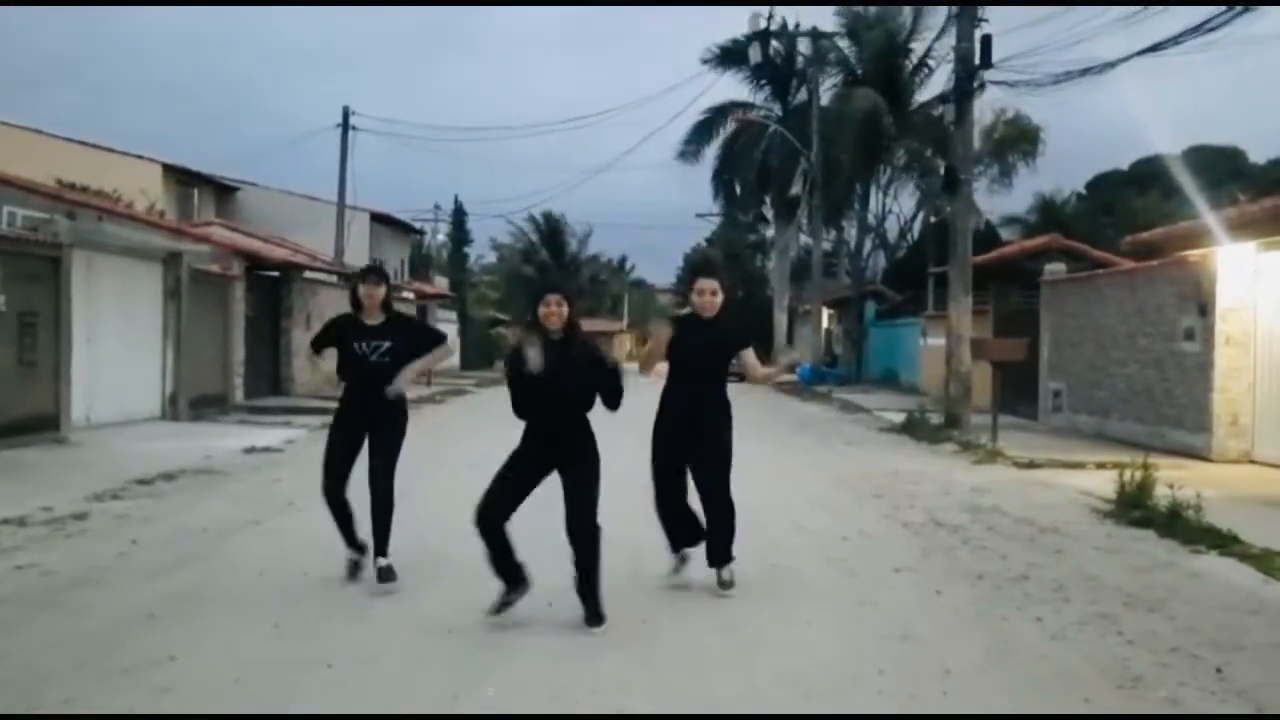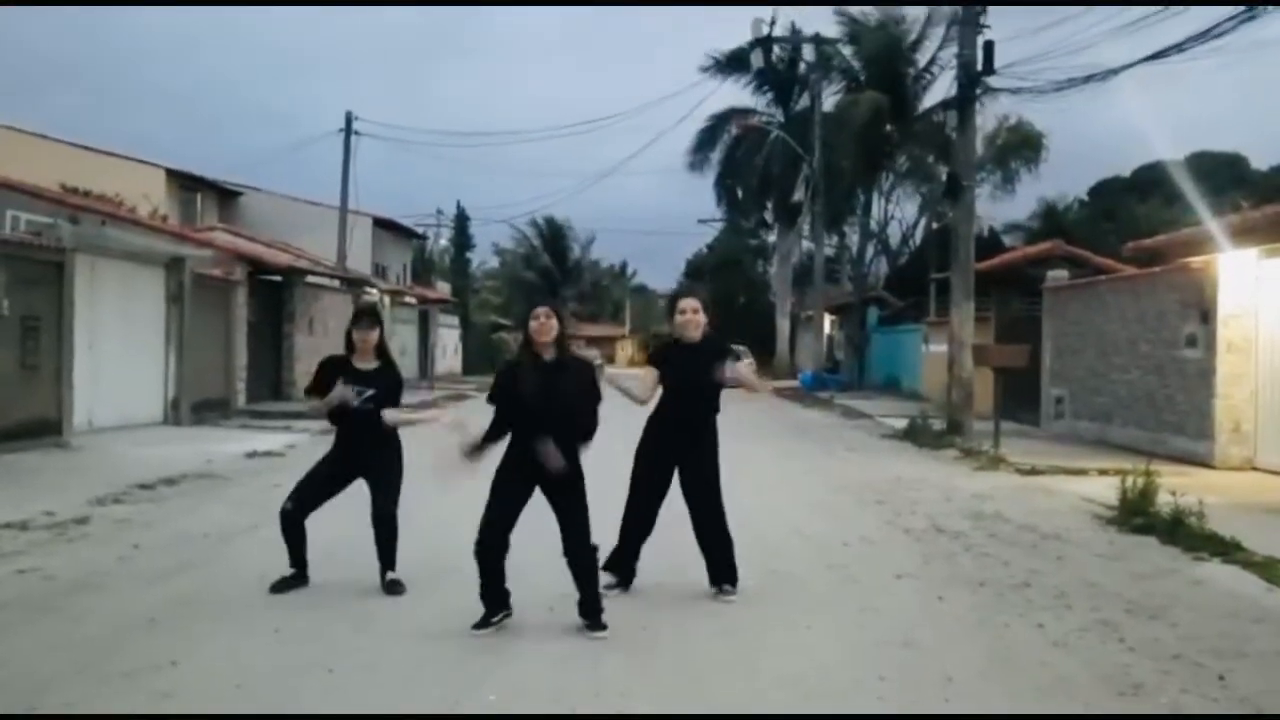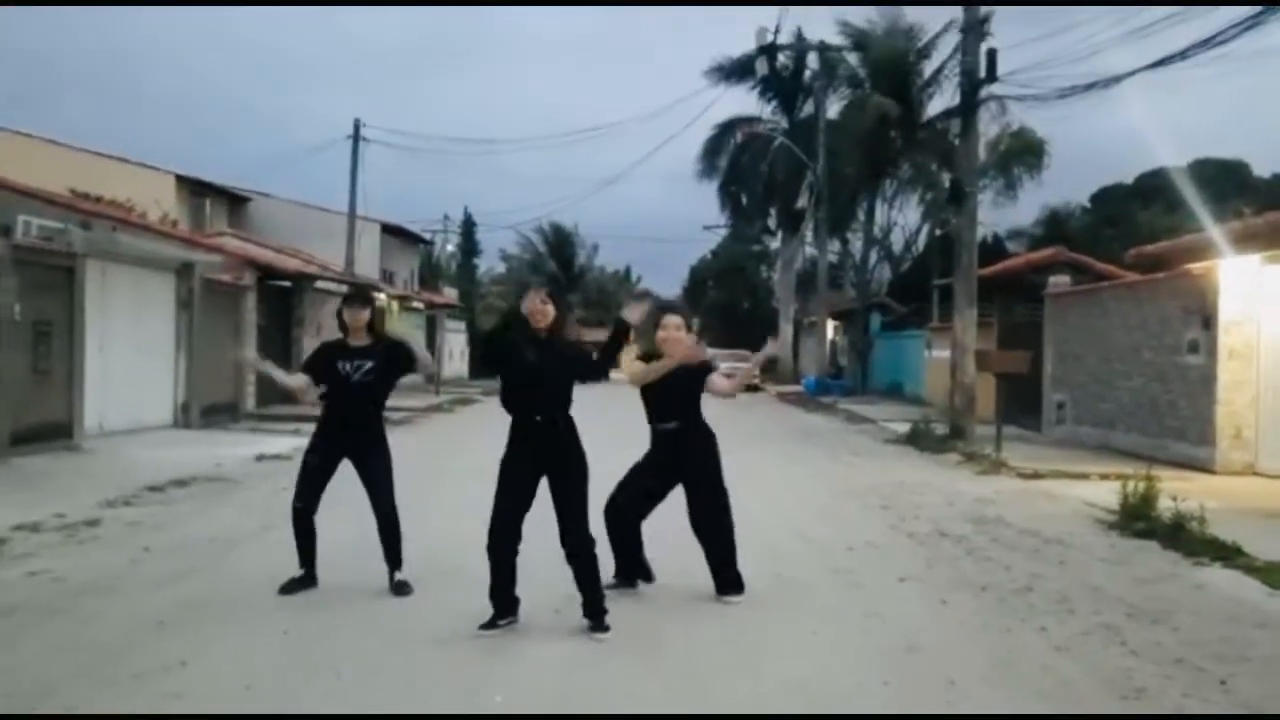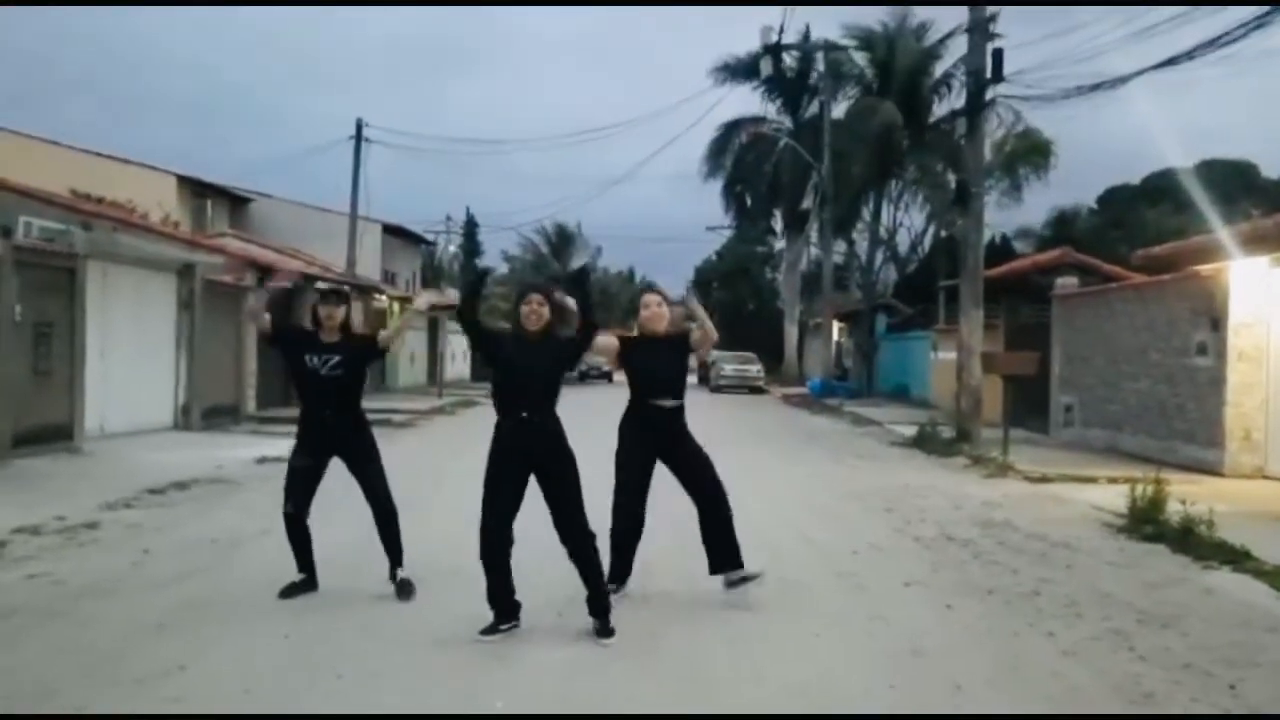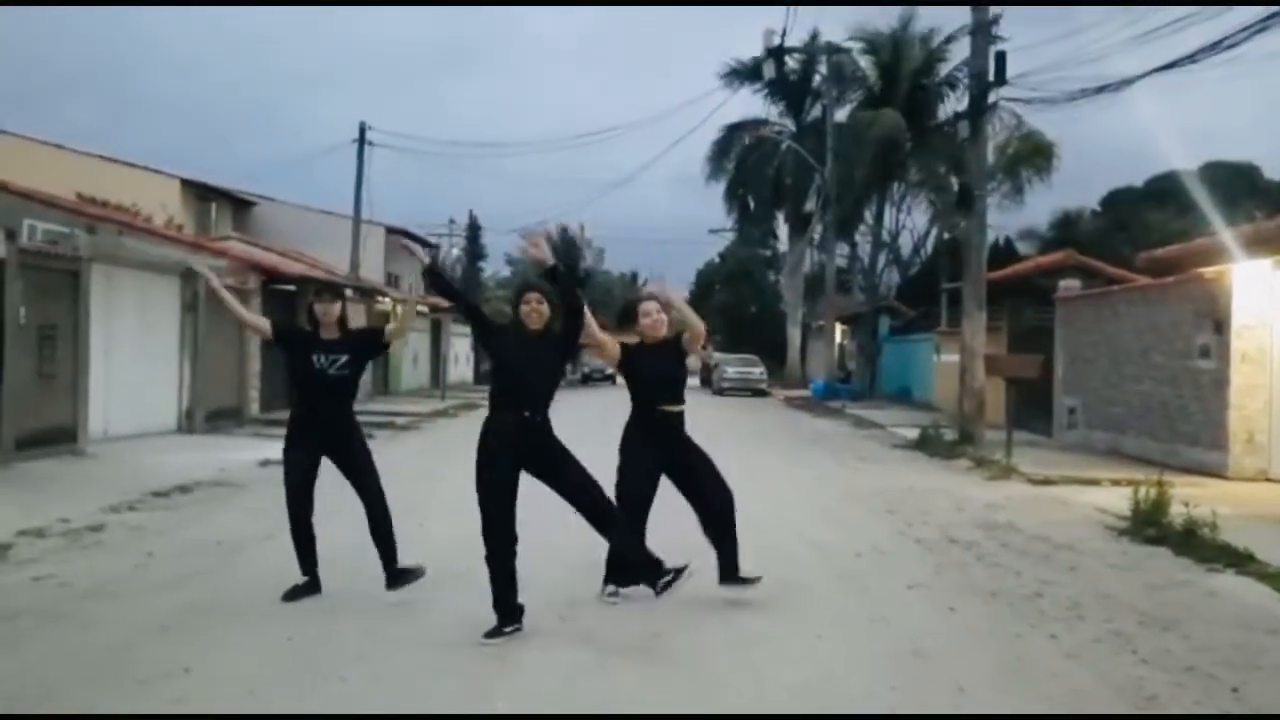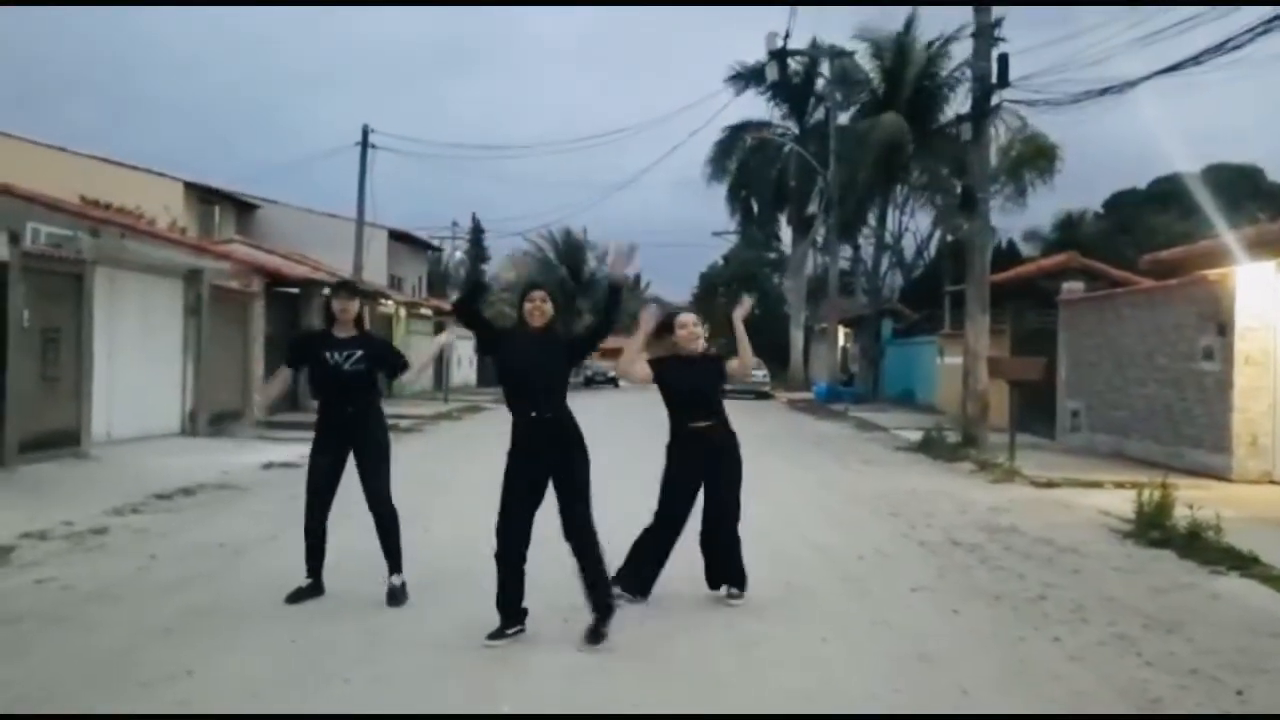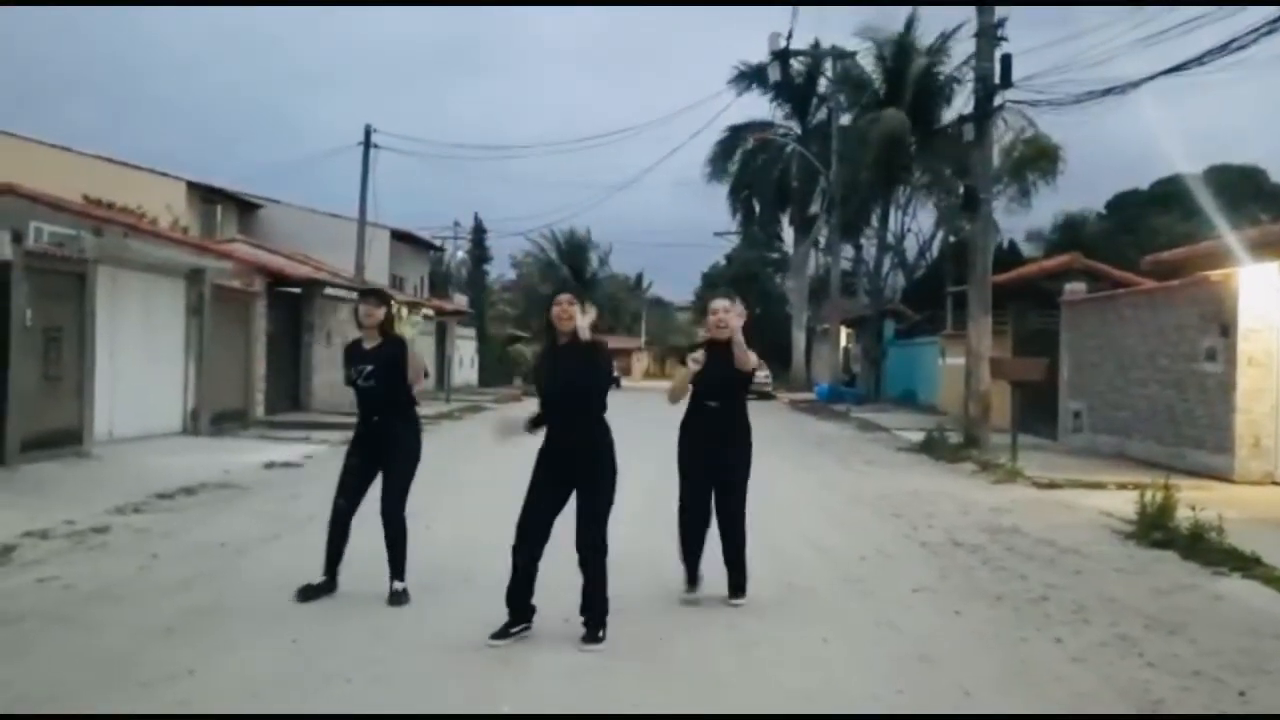
dt=0.3s
person 1, frame 1
left shoulder: (586, 350)
right shoulder: (523, 353)
left elbow: (612, 402)
right elbow: (521, 408)
left wrist: (612, 370)
right wrist: (530, 371)
left hip: (577, 450)
right hip: (535, 446)
left knee: (583, 529)
right knee: (488, 514)
left ankle: (591, 602)
right ankle: (514, 580)
person 1, frame 2
left shoulder: (579, 369)
right shoulder: (513, 372)
left elbow: (588, 424)
right elbow: (500, 424)
left wrist: (562, 449)
right wrist: (475, 448)
left hip: (563, 467)
right hip: (518, 463)
left knee: (579, 545)
right knee: (490, 541)
left ankle: (591, 612)
right ankle: (497, 605)
person 1, frame 3
left shoulder: (570, 349)
right shoulder: (513, 346)
left elbow: (598, 369)
right elbow: (489, 353)
left wrist: (623, 326)
right wrist: (517, 315)
left hip: (563, 441)
right hip: (524, 441)
left knee: (576, 534)
right knee: (502, 533)
left ankle: (595, 611)
right ankle: (504, 608)
person 1, frame 4
left shoulder: (559, 347)
right shoulder: (501, 344)
left elbow: (588, 329)
right elbow: (467, 317)
left wrist: (578, 279)
right wrist: (481, 275)
left hip: (549, 440)
right hip: (508, 441)
left knee: (576, 529)
right knee: (493, 533)
left ankle: (601, 612)
right ankle: (505, 613)
person 1, frame 5
left shoulder: (558, 345)
right shoulder: (501, 339)
left elbow: (573, 307)
right elbow: (464, 303)
left wrist: (548, 265)
right wrist: (431, 271)
left hip: (539, 436)
right hip: (498, 438)
left knee: (595, 502)
right knee: (498, 532)
left ankle: (651, 571)
right ankle: (508, 616)
person 1, frame 6
left shoulder: (564, 344)
right shoulder: (505, 341)
left elbow: (601, 328)
right elbow: (463, 311)
left wrist: (615, 283)
right wrist: (488, 278)
left hip: (563, 439)
right hip: (525, 441)
left knee: (579, 525)
right knee: (510, 531)
left ankle: (602, 611)
right ankle: (512, 617)
person 1, frame 7
left shoulder: (593, 351)
right shoulder: (547, 355)
left elbow: (597, 386)
left wrist: (585, 336)
right wrist: (528, 424)
left hip: (593, 447)
right hip: (556, 446)
left knee: (591, 537)
right knee: (529, 532)
left ankle: (595, 620)
right ankle: (518, 614)
person 2, frame 1
left shoulder: (405, 325)
right shoulder: (342, 326)
left elbow: (444, 348)
right elbow: (315, 350)
left wrist: (414, 369)
left hip: (390, 412)
right hip: (352, 408)
left knee: (380, 483)
right knee: (332, 486)
left ankle: (382, 557)
right ankle: (355, 548)
person 2, frame 2
left shoulder: (389, 374)
right shoulder: (332, 367)
left elbow: (387, 415)
right elbow: (318, 407)
left wrist: (431, 416)
right wrist: (332, 398)
left hip: (383, 454)
right hip: (345, 451)
left knee: (384, 513)
right knee: (292, 509)
left ankle: (389, 573)
right ankle: (298, 570)
person 2, frame 3
left shoulder: (386, 348)
right shoulder: (328, 351)
left elbow: (426, 366)
right elbow: (301, 385)
left wrist: (409, 347)
right wrist: (264, 367)
left hip: (368, 436)
right hip: (328, 435)
left knee: (385, 506)
right knee: (302, 505)
left ankle: (396, 572)
right ankle: (307, 572)
person 2, frame 4
left shoulder: (356, 345)
right shoulder: (296, 338)
left elbow: (388, 338)
right elbow: (256, 315)
left wrist: (416, 311)
right wrist: (277, 290)
left hip: (352, 433)
right hip: (311, 434)
left knee: (382, 501)
right knee: (293, 511)
left ankle: (398, 572)
right ankle: (307, 575)
person 2, frame 5
left shoulder: (359, 340)
right shoulder: (297, 338)
left elbow: (399, 330)
right elbow: (252, 321)
right wrist: (217, 286)
left hip: (343, 429)
right hip: (303, 432)
left knee: (374, 497)
right knee: (298, 508)
left ankle: (392, 569)
right ankle: (310, 577)
person 2, frame 6
left shoulder: (374, 345)
right shoulder: (313, 341)
left elbow: (405, 375)
right elbow: (285, 375)
left wrist: (436, 346)
right wrist: (259, 405)
left hip: (369, 428)
right hip: (330, 428)
left knee: (380, 503)
right knee: (315, 507)
left ankle: (396, 577)
right ankle: (313, 579)
person 2, frame 7
left shoulder: (396, 345)
right shoulder: (352, 350)
left elbow: (415, 382)
left wrist: (413, 353)
left hip: (400, 433)
right hip: (366, 433)
left knee: (391, 509)
right knee: (342, 506)
left ankle: (398, 581)
right ankle: (328, 578)
person 3, frame 1
left shoulder: (731, 332)
right shoulder: (674, 325)
left elbow: (756, 373)
right elbow: (645, 367)
left wrist: (780, 369)
right wrist: (656, 342)
left hip: (714, 416)
right hip: (673, 413)
left knee: (715, 489)
right knee: (667, 486)
left ankle: (722, 564)
right ankle: (683, 543)
person 3, frame 2
left shoulder: (719, 350)
right shoulder: (663, 353)
left elbow: (753, 383)
right elbow: (644, 394)
left wrist: (737, 375)
right wrist: (621, 386)
left hip: (701, 438)
right hip: (660, 435)
left knee: (708, 509)
right knee: (640, 505)
left ankle: (724, 579)
right ankle: (622, 573)
person 3, frame 3
left shoulder: (699, 366)
right shoulder: (645, 362)
left elbow: (727, 389)
right elbow: (635, 377)
left wrist: (758, 360)
right wrist: (677, 359)
left hip: (698, 447)
right hip: (662, 450)
left knee: (710, 517)
right knee: (619, 509)
left ankle: (729, 583)
right ankle: (629, 574)
person 3, frame 4
left shoulder: (681, 340)
right shoulder: (629, 345)
left elbow: (710, 338)
right elbow: (595, 343)
left wrist: (696, 310)
left hip: (675, 428)
right hip: (638, 429)
left knee: (711, 493)
right knee: (628, 506)
left ankle: (731, 568)
right ankle: (617, 578)
person 3, frame 5
left shoulder: (677, 346)
right shoulder: (628, 354)
left elbow: (697, 330)
right elbow: (598, 340)
left wrist: (669, 298)
left hip: (676, 434)
right hip: (643, 437)
left knee: (718, 498)
right knee: (631, 509)
left ankle: (730, 571)
right ankle: (617, 579)
person 3, frame 6
left shoulder: (713, 362)
right shoulder: (663, 366)
left elbow: (745, 367)
right elbow: (626, 370)
left wrist: (738, 323)
right wrist: (643, 331)
left hip: (722, 445)
right hip: (684, 447)
left knee: (723, 519)
right knee: (667, 518)
left ankle: (733, 582)
right ankle: (628, 583)
person 3, frame 7
left shoulder: (744, 351)
right shoulder: (698, 351)
left elbow: (746, 364)
right elbow: (673, 396)
left wrist: (737, 331)
right wrist: (687, 369)
left hip: (733, 431)
right hip: (696, 429)
left knee: (731, 509)
right knee: (693, 506)
left ankle: (737, 584)
right ankle: (692, 576)
